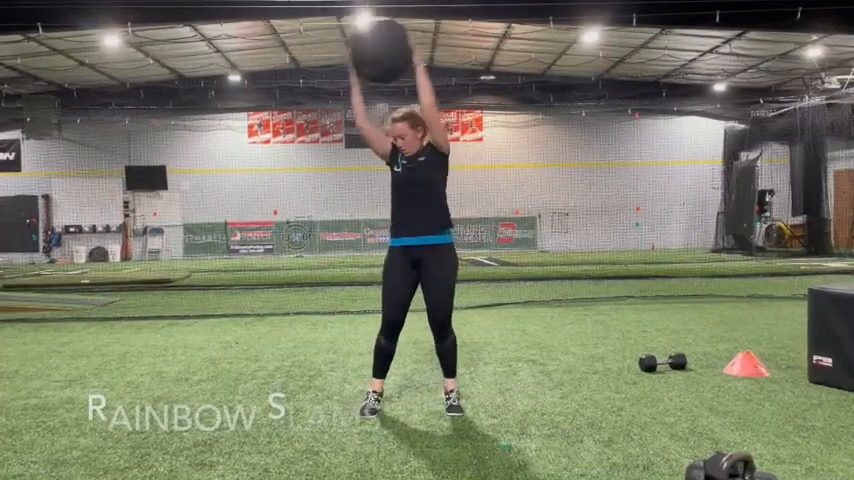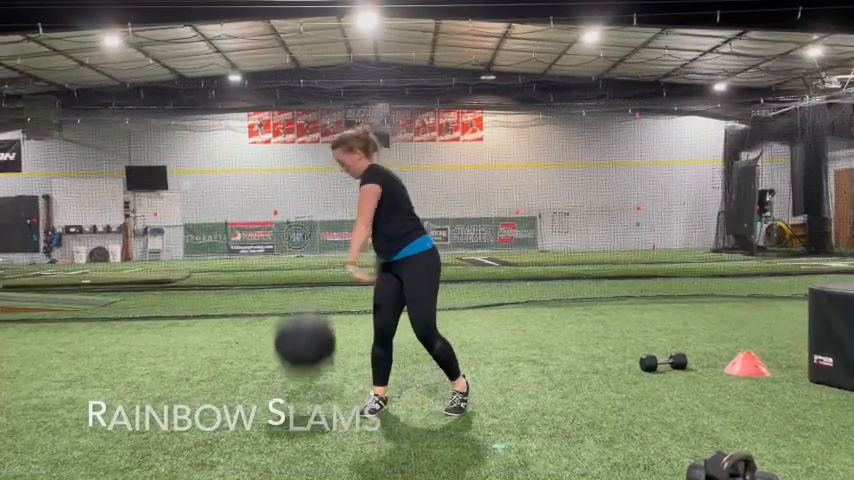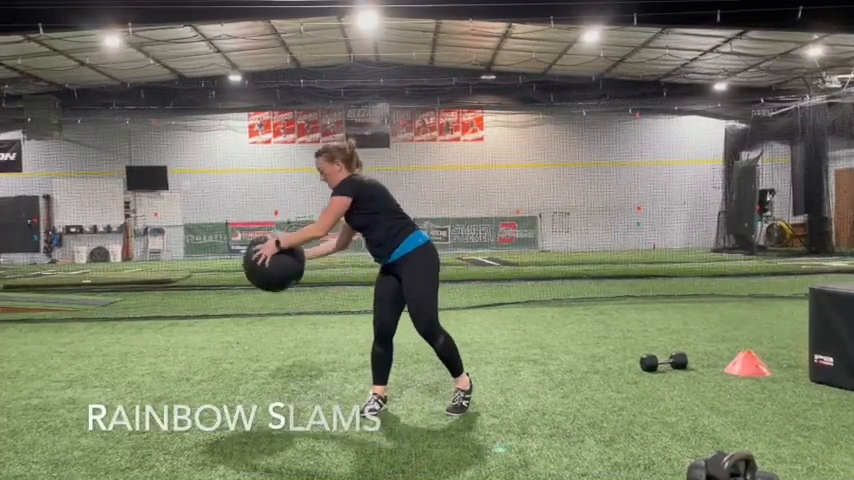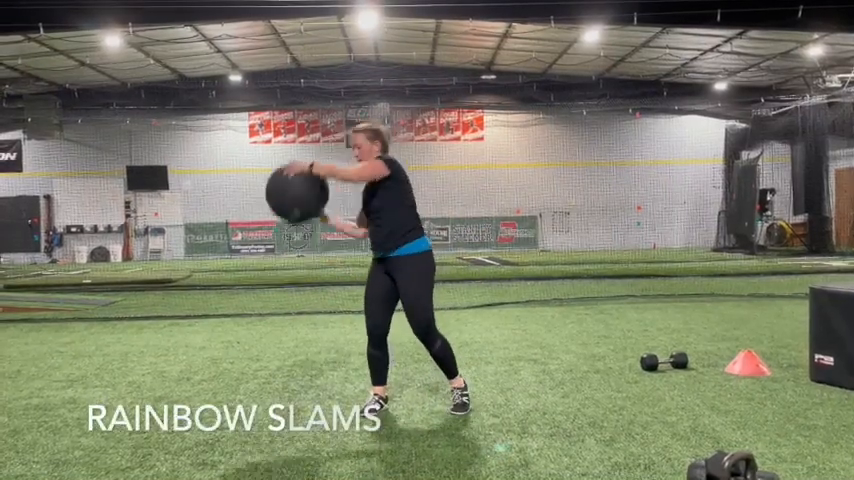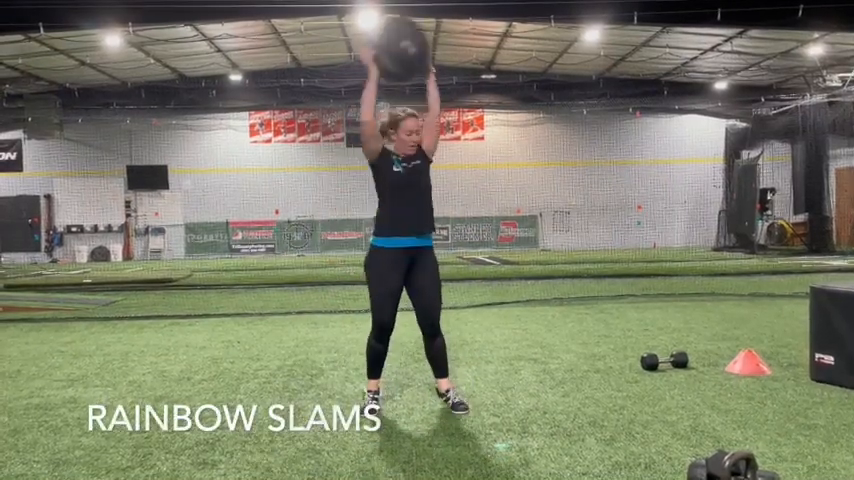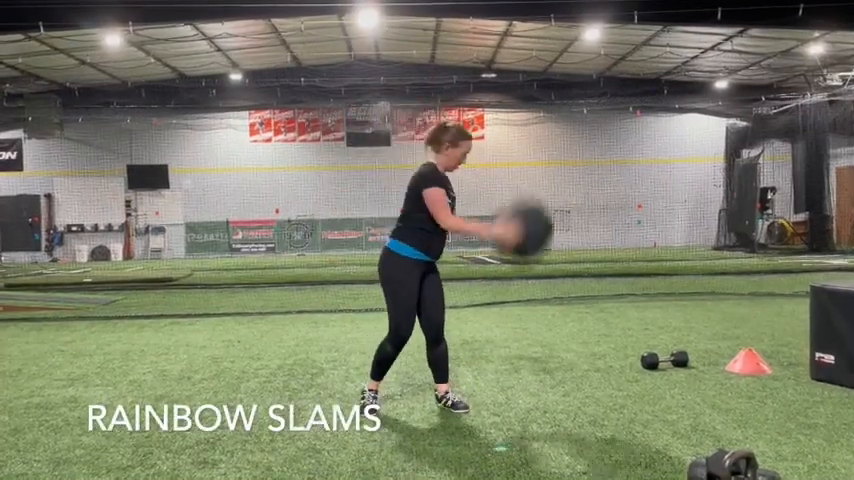
dt=0.4s
person 1, frame 1
left shoulder: (437, 152)
right shoulder: (395, 157)
left elbow: (429, 109)
right elbow: (362, 123)
left wrist: (419, 67)
right wrist: (356, 80)
left hip: (438, 250)
right hip: (401, 253)
left knee: (440, 324)
right knee: (390, 323)
left ankle: (451, 388)
right ankle: (375, 390)
person 1, frame 2
left shoulder: (373, 177)
right shoulder: (376, 178)
left elbow: (364, 224)
left wrist: (351, 262)
right wrist: (372, 266)
left hip: (418, 260)
right hip: (392, 265)
left knee: (425, 330)
right knee: (382, 331)
left ankle: (460, 386)
right ankle: (379, 394)
person 1, frame 3
left shoulder: (350, 187)
right shoulder: (355, 194)
left elbow: (319, 229)
right elbow: (340, 242)
left wrist: (278, 244)
left hip: (416, 257)
right hip: (392, 265)
left knee: (427, 326)
right knee: (382, 331)
left ankle: (463, 384)
right ankle: (378, 393)
person 1, frame 4
left shoulder: (391, 169)
right shoulder: (369, 190)
left elbow: (351, 173)
right elbow: (362, 230)
left wrist: (310, 167)
right wrist: (322, 214)
left hip: (413, 259)
right hip: (382, 264)
left knee: (424, 329)
right knee: (375, 332)
left ankle: (459, 385)
right ankle: (379, 394)
person 1, frame 5
left shoulder: (421, 158)
right shoulder: (381, 159)
left elbow: (433, 113)
right elbow: (366, 122)
left wrist: (428, 73)
right wrist: (373, 74)
left hip: (422, 254)
right hip: (386, 254)
left knee: (431, 325)
right knee: (382, 327)
left ankle: (445, 388)
right ankle: (372, 390)
person 1, frame 6
left shoulder: (441, 180)
right shoulder: (427, 176)
left elbow: (451, 222)
right elbow: (446, 221)
left wrist: (493, 231)
right wrist: (493, 231)
left hip: (424, 265)
right hip: (400, 262)
left knee: (435, 331)
right knee: (401, 331)
left ankle: (444, 393)
right ankle: (371, 390)
